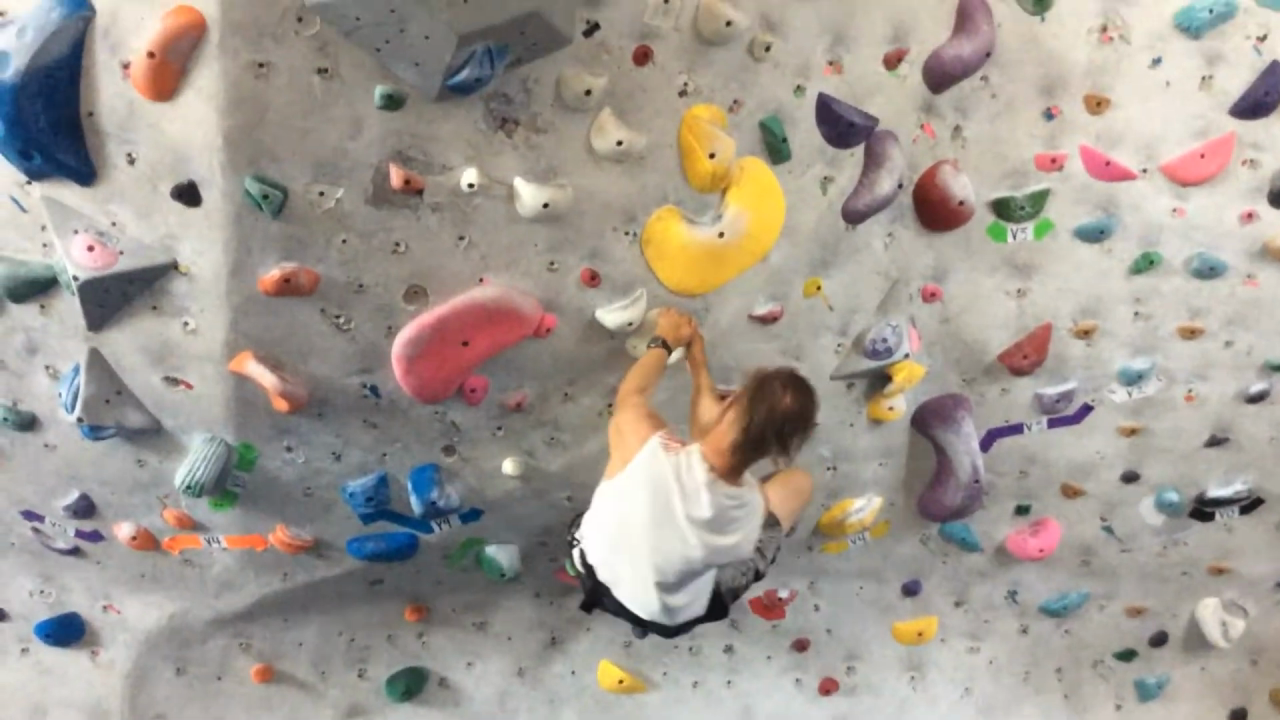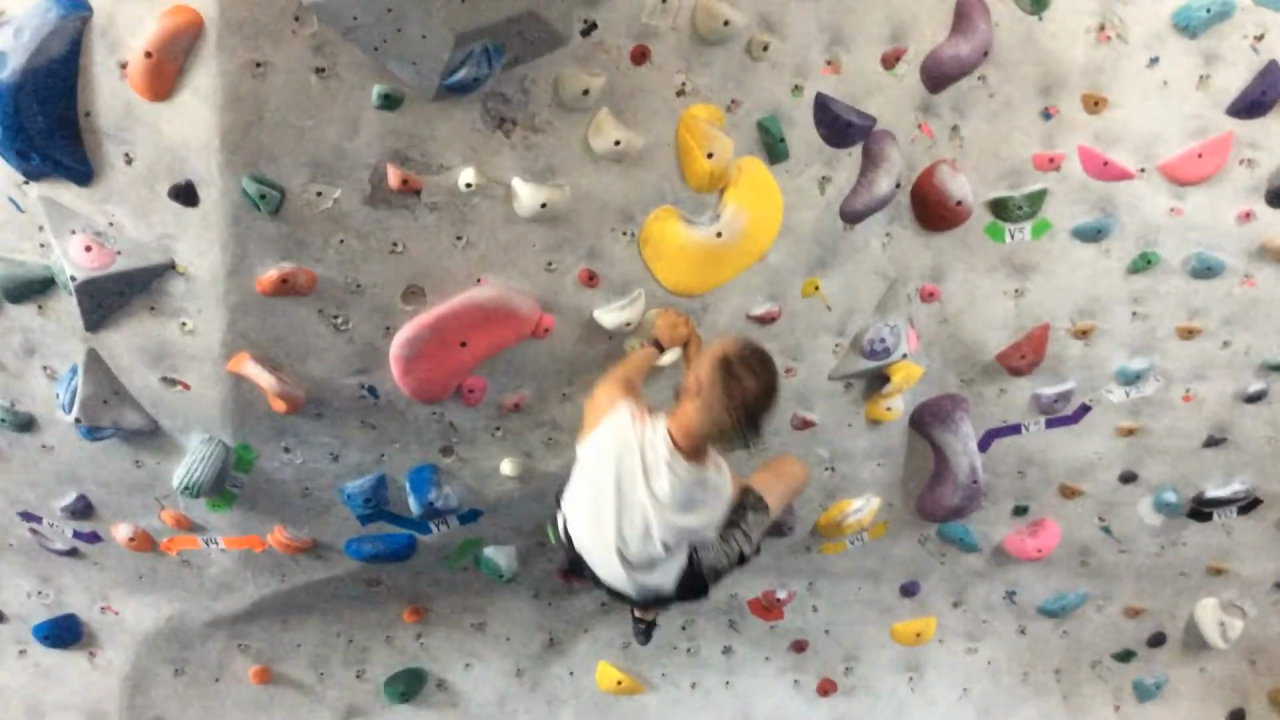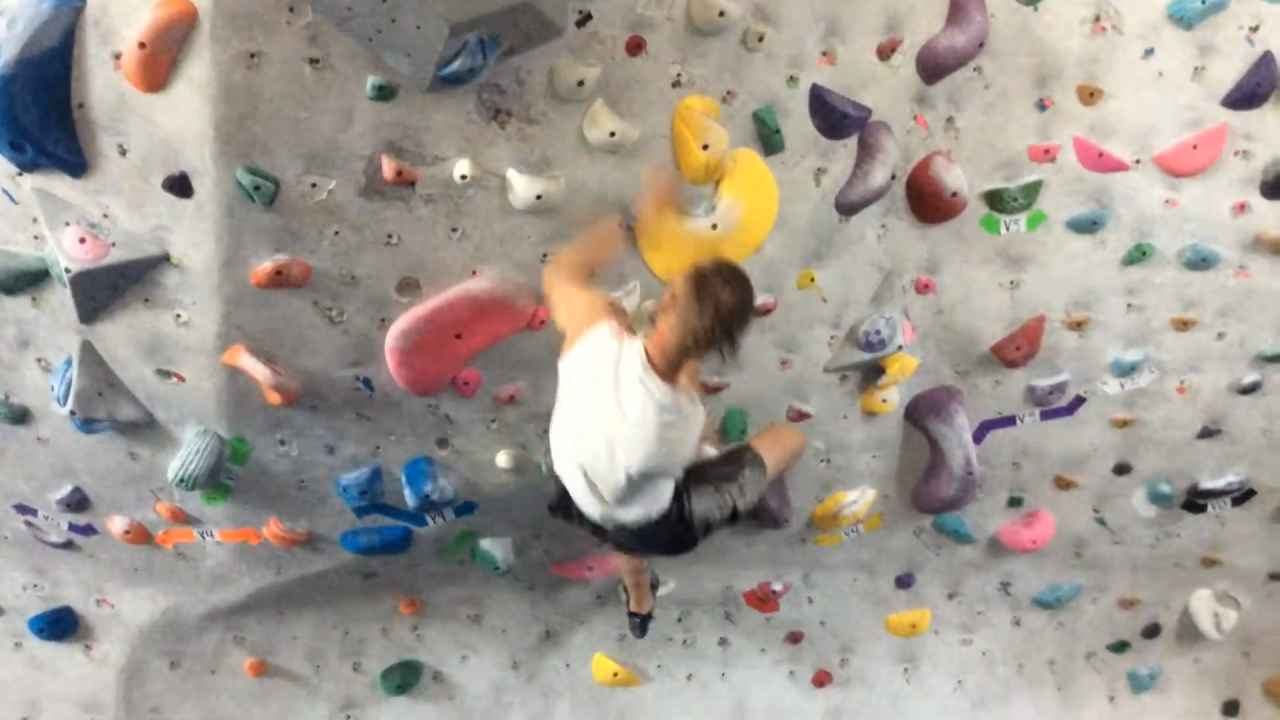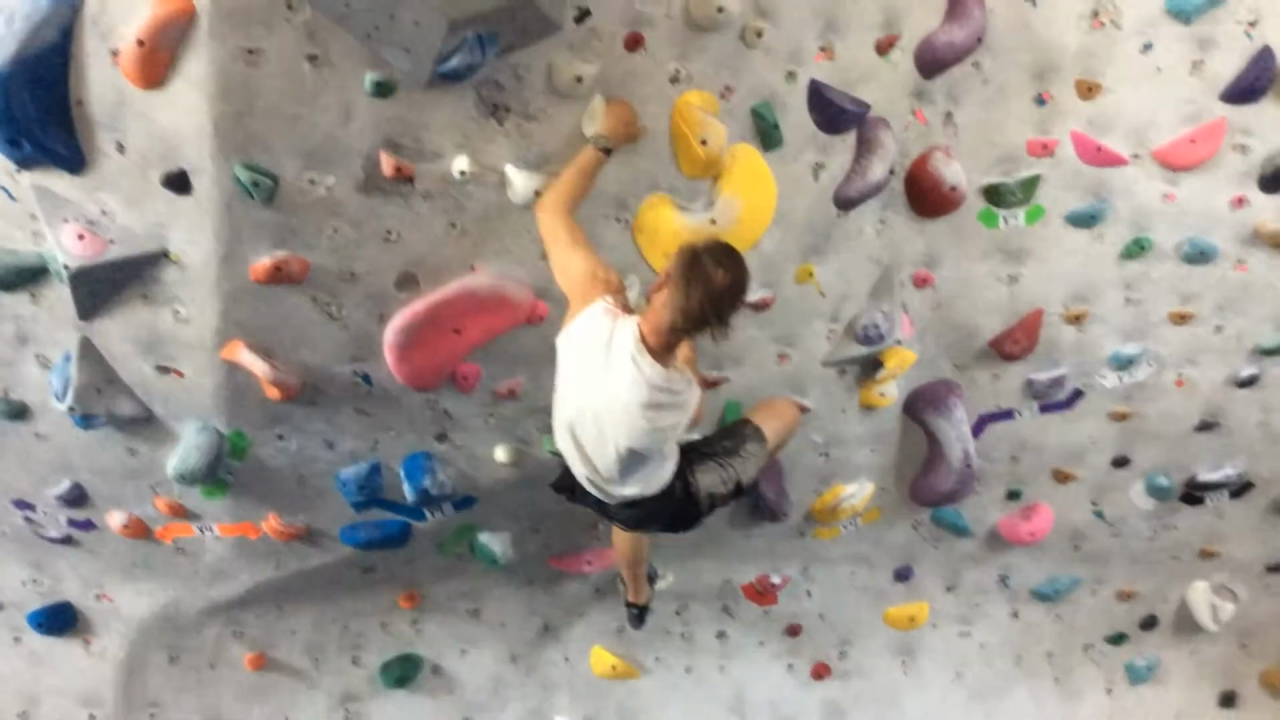
dt=0.2s
person 1, frame 1
left shoulder: (641, 440)
right shoulder: (750, 512)
left elbow: (631, 393)
left wrist: (665, 342)
right wrist: (695, 352)
left hip: (596, 574)
right hip: (672, 617)
right knee: (799, 482)
person 1, frame 2
left shoulder: (615, 412)
right shoulder: (718, 486)
left elbow: (619, 381)
left wrist: (659, 342)
right wrist: (690, 351)
left hip: (582, 552)
right hip: (659, 587)
right knee: (793, 471)
left ankle: (643, 613)
person 1, frame 3
left shoulder: (598, 329)
right shoulder: (687, 420)
left elbow: (558, 270)
left wrist: (626, 218)
left hip: (581, 499)
right hip: (652, 526)
right knee: (789, 441)
left ankle: (639, 605)
right ankle: (762, 497)
person 1, frame 4
left shoulder: (594, 306)
right shoulder: (681, 400)
left elbow: (550, 209)
left wrist: (605, 140)
left hip: (585, 479)
right hip: (656, 504)
right knee: (784, 411)
left ankle: (636, 595)
right ankle: (754, 485)
